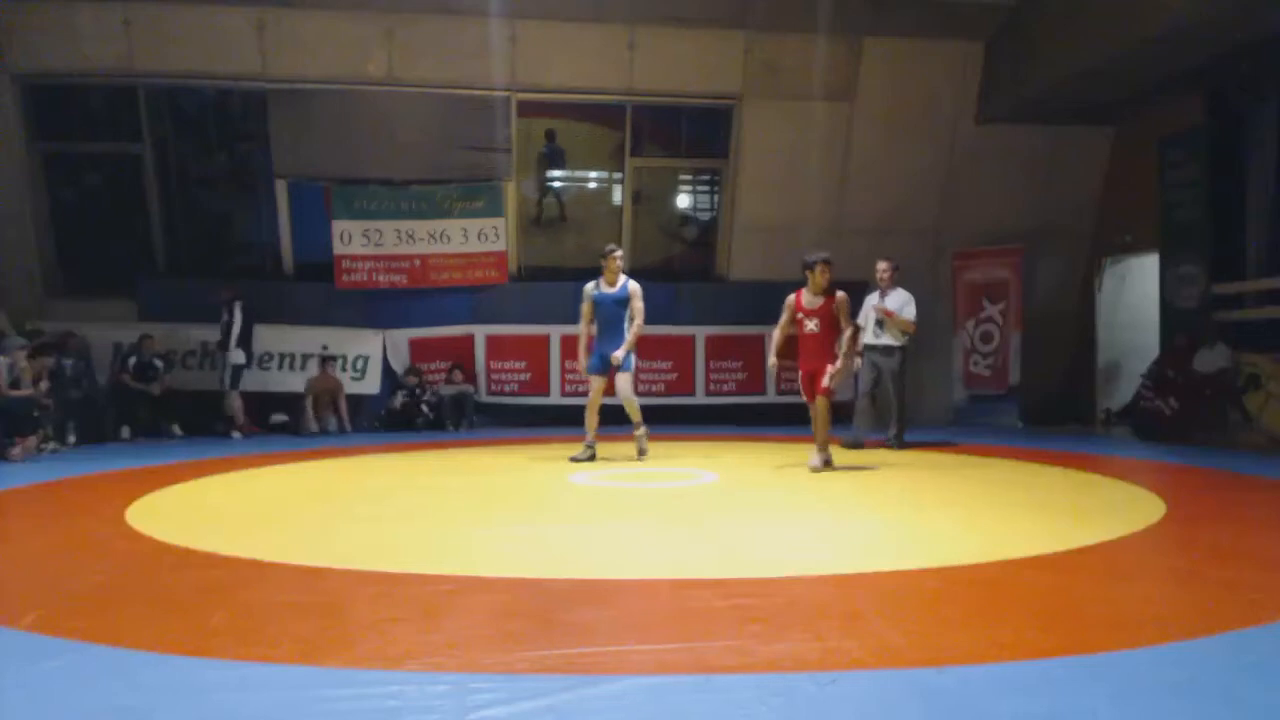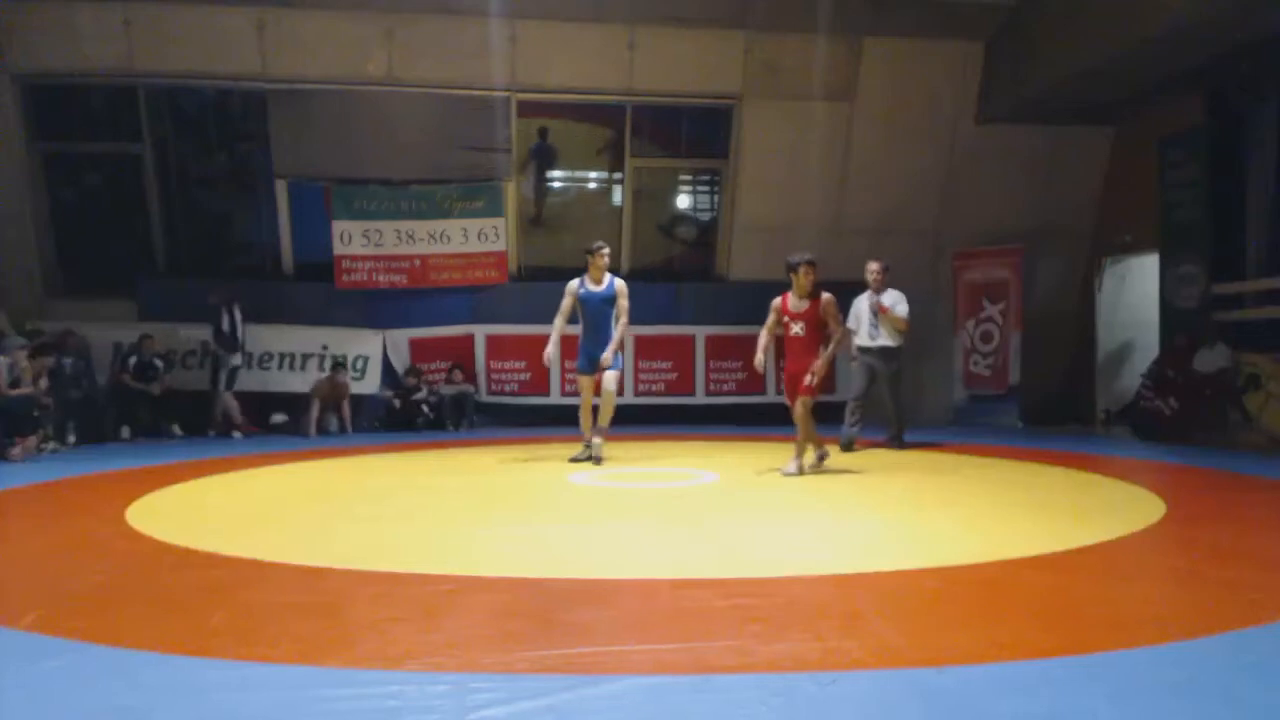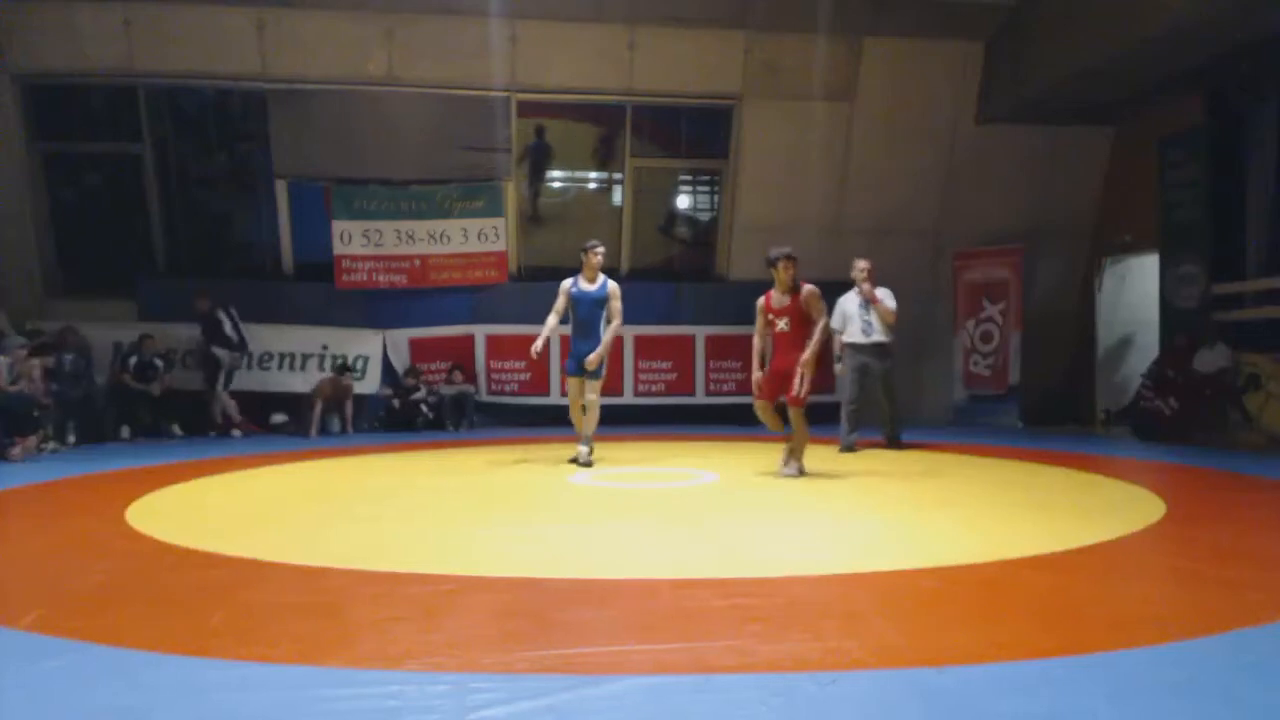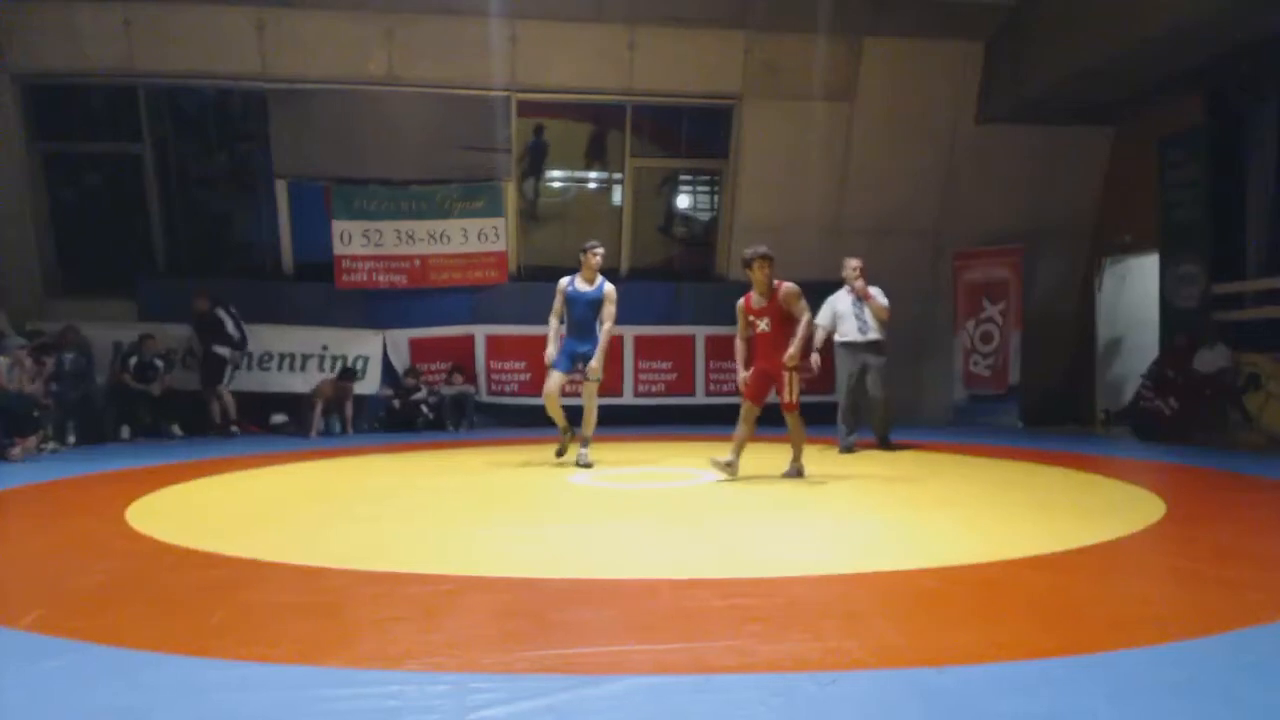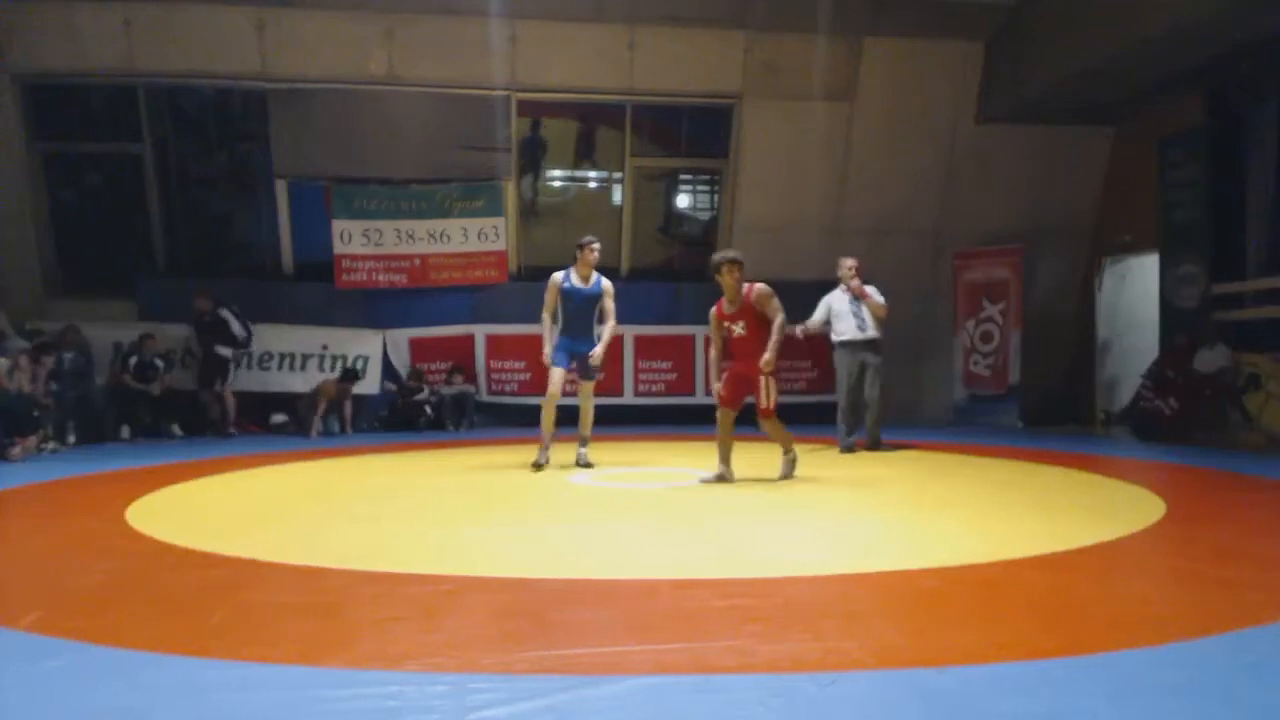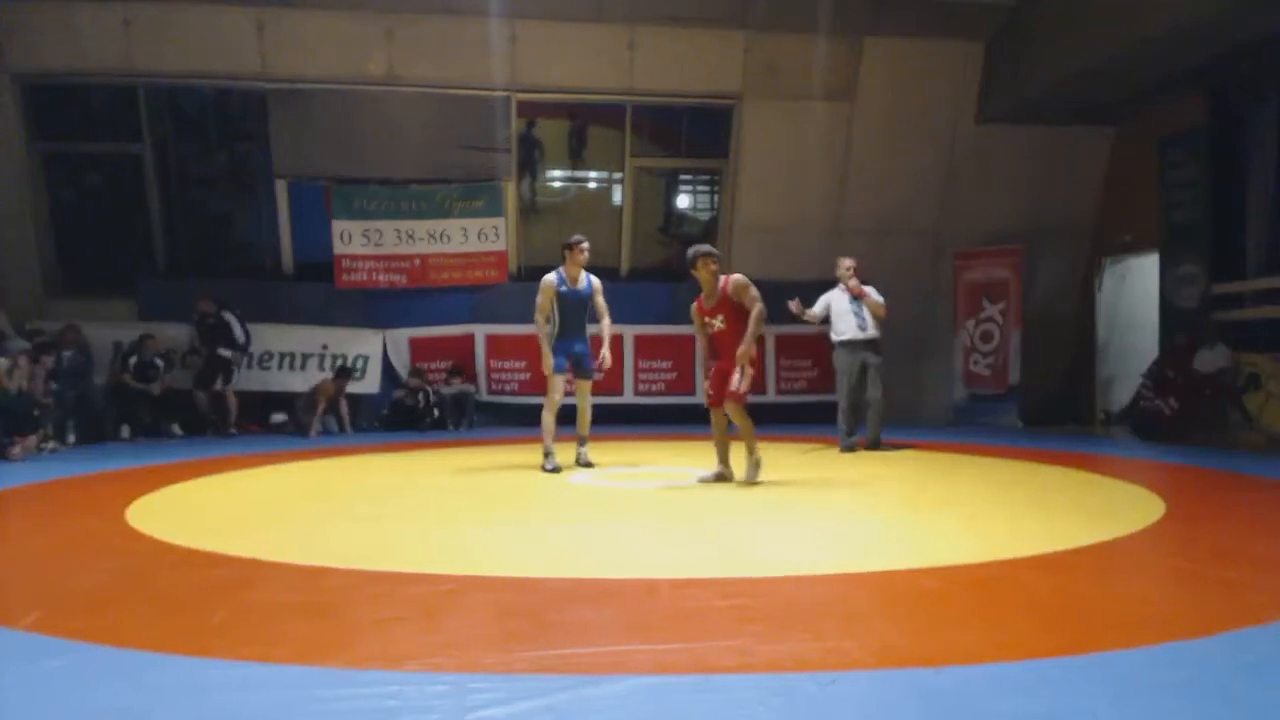
dt=0.2s
person 1, frame 1
left shoulder: (839, 298)
right shoulder: (793, 300)
left elbow: (848, 328)
right elbow: (781, 329)
left wrist: (842, 357)
right wrist: (773, 354)
left hip: (829, 361)
right hip: (805, 363)
left knee: (821, 402)
right knee: (814, 409)
left ankle: (818, 453)
right ankle: (825, 454)
person 1, frame 2
left shoulder: (825, 300)
right shoulder: (779, 303)
left elbow: (837, 330)
right elbow: (767, 331)
left wrist: (825, 359)
right wrist: (760, 353)
left hip: (813, 363)
right hip: (790, 364)
left knee: (802, 406)
right knee: (798, 411)
left ankle: (797, 460)
right ankle: (820, 449)
person 1, frame 3
left shoulder: (808, 292)
right shoulder: (763, 302)
left elbow: (822, 321)
right elbow: (759, 335)
left wrist: (812, 350)
right wrist: (756, 368)
left hip: (800, 360)
right hip: (776, 361)
left knee: (795, 410)
right knee: (761, 406)
left ankle: (797, 461)
right ankle: (791, 443)
person 1, frame 4
left shoulder: (787, 291)
right shoulder: (743, 304)
left elbow: (805, 317)
right elbow: (741, 338)
left wrist: (796, 346)
right wrist: (740, 368)
left hip: (785, 362)
right hip: (760, 363)
left knee: (790, 413)
right knee: (747, 410)
left ankle: (797, 462)
right ankle: (733, 461)
person 1, frame 5
left shoulder: (759, 292)
right shoulder: (716, 312)
left elbow: (779, 320)
right elbow: (716, 348)
left wrist: (771, 352)
right wrist: (715, 379)
left hip: (761, 364)
right hip: (735, 365)
left knee: (766, 418)
right knee: (723, 414)
left ankle: (789, 453)
right ankle: (724, 469)
person 1, frame 6
left shoulder: (737, 283)
right shoulder: (697, 307)
left elbow: (758, 309)
right elbow: (703, 342)
left wrist: (748, 343)
right wrist: (706, 375)
left hip: (742, 356)
right hip: (719, 360)
left knee: (732, 406)
right knee: (716, 413)
left ankle: (753, 455)
right ankle: (723, 467)
person 2, frame 1
left shoulder: (632, 286)
right shoulder: (590, 288)
left elbow: (638, 322)
right elbow: (585, 321)
left wrist: (624, 349)
right wrist: (581, 352)
left hip: (623, 348)
right hip: (599, 348)
left knee: (624, 393)
right knee: (593, 398)
left ankle: (639, 429)
right ankle: (589, 447)
person 2, frame 2
left shoulder: (618, 285)
right shoulder: (575, 286)
left elbow: (624, 320)
right elbow: (562, 316)
left wrist: (612, 349)
right wrist: (551, 345)
left hip: (609, 347)
right hip: (586, 347)
left knee: (609, 390)
right knee: (585, 398)
left ankle: (598, 438)
right ankle: (588, 446)
person 2, frame 3
left shoulder: (610, 287)
right shoulder: (568, 285)
left elbow: (616, 322)
right elbow: (555, 314)
left wrist: (599, 352)
right wrist: (542, 338)
left hip: (596, 349)
right hip: (575, 348)
left knee: (591, 399)
right knee: (574, 400)
left ankle: (583, 449)
right ankle: (587, 444)
person 2, frame 4
left shoulder: (607, 288)
right shoulder: (565, 283)
left elbow: (608, 325)
right elbow: (555, 316)
left wrist: (598, 357)
right wrist: (551, 345)
left hip: (592, 347)
right hip: (568, 345)
left knee: (590, 400)
right knee: (549, 394)
left ankle: (583, 451)
right ankle: (566, 431)
person 2, frame 5
left shoulder: (604, 285)
right shoulder: (558, 278)
left elbow: (610, 320)
right elbow: (547, 313)
left wrist: (601, 346)
right wrist: (546, 344)
left hip: (588, 345)
right hip: (563, 342)
left knee: (587, 400)
right knee: (553, 392)
left ankle: (582, 451)
right ankle: (544, 449)
person 2, frame 6
left shoulder: (594, 282)
right shoulder: (551, 281)
left elbow: (604, 317)
right elbow: (540, 318)
left wrist: (606, 347)
right wrist: (546, 352)
left hip: (581, 344)
right hip: (558, 345)
left knee: (585, 399)
right knee: (554, 399)
left ankle: (581, 450)
right ankle: (548, 455)
person 3, frame 1
left shoulder: (904, 297)
right shoulder: (869, 299)
left elbow: (910, 327)
right elbow: (863, 328)
left wrist: (888, 313)
right wrist: (858, 353)
left hip: (892, 353)
right hip: (870, 352)
left knee: (896, 397)
right knee: (864, 394)
left ankle: (895, 438)
right ankle: (858, 437)
person 3, frame 2
left shoulder: (896, 297)
right shoulder: (859, 301)
left elbow: (903, 325)
right elbow: (854, 331)
left wrist: (883, 309)
right wrist: (855, 356)
left hip: (888, 354)
right hip: (864, 355)
left knee: (892, 399)
right knee: (855, 396)
left ankle: (895, 438)
right ankle: (848, 439)
person 3, frame 3
left shoulder: (884, 294)
right shoulder: (844, 300)
left elbow: (891, 318)
right elbow: (837, 331)
left wrist: (873, 299)
right wrist: (838, 358)
left hip: (879, 351)
right hip: (853, 352)
left knee: (887, 397)
right knee: (849, 397)
left ankle: (893, 437)
right ankle: (848, 440)
person 3, frame 4
left shoulder: (875, 292)
right shoulder: (835, 299)
left elbow: (885, 315)
right elbow: (823, 326)
left wrist: (866, 295)
right wrist: (816, 349)
left hip: (873, 350)
right hip: (848, 351)
left knee: (877, 395)
right knee: (846, 397)
left ankle: (882, 437)
right ankle: (846, 441)
person 3, frame 5
left shoulder: (870, 291)
right shoulder: (831, 298)
left elbow: (883, 313)
right elbow: (817, 320)
left wrist: (862, 294)
right wrist: (804, 327)
left hip: (871, 348)
right hip: (846, 350)
left knee: (872, 396)
right knee: (846, 397)
left ankle: (874, 439)
right ankle: (847, 441)
person 3, frame 6
left shoulder: (869, 291)
right shoulder: (831, 297)
left elbow: (882, 312)
right elbow: (815, 315)
left wrist: (861, 294)
right wrist: (801, 311)
left hip: (871, 348)
right hip: (846, 349)
left knee: (874, 396)
right knee: (847, 396)
left ankle: (873, 439)
right ankle: (847, 440)
